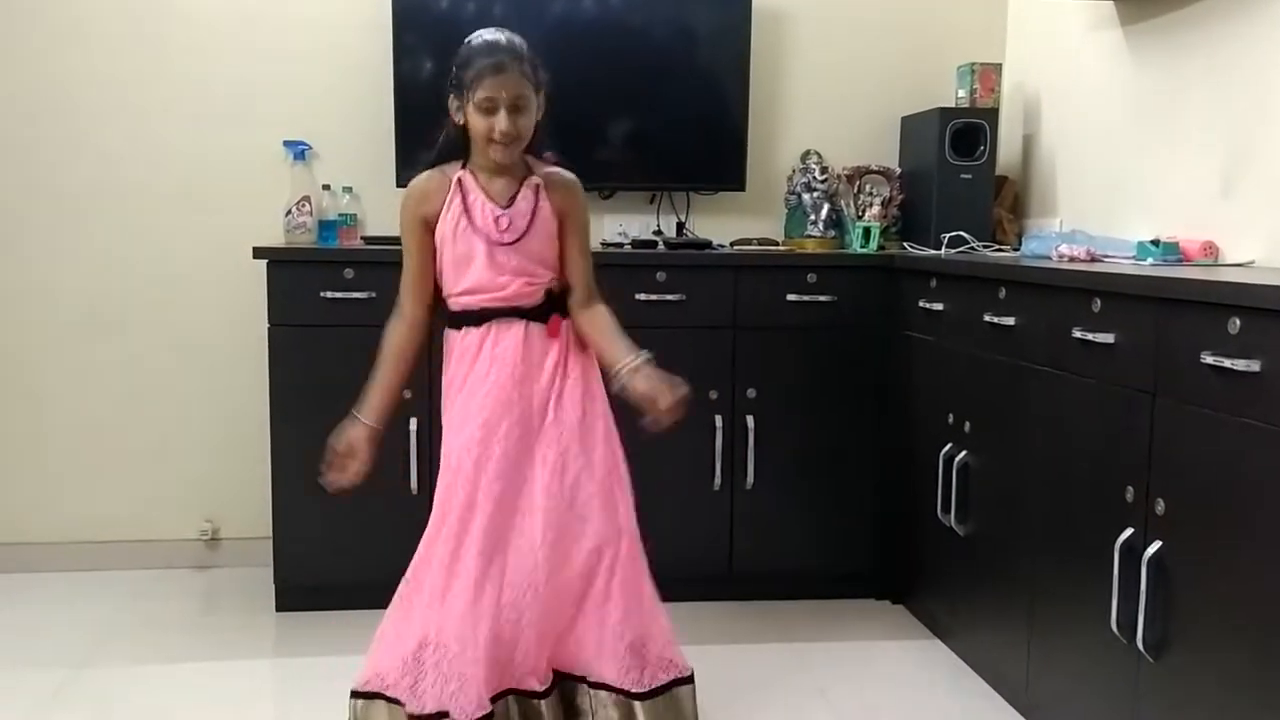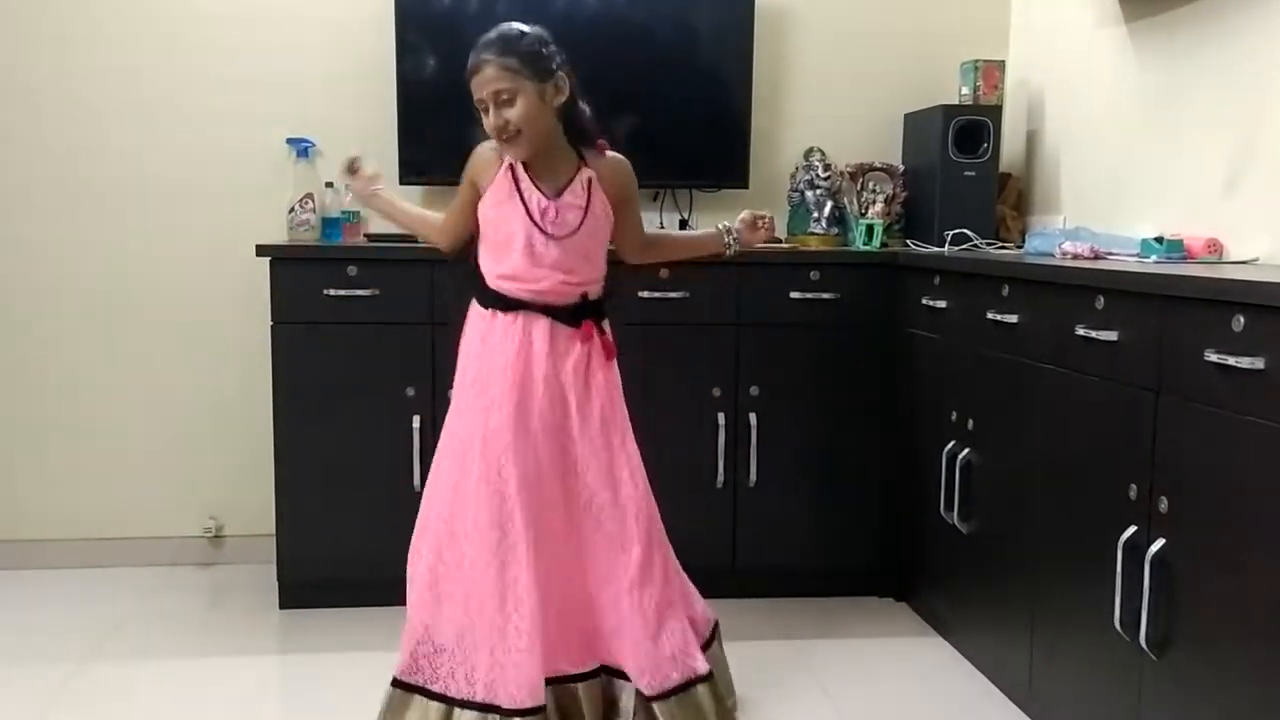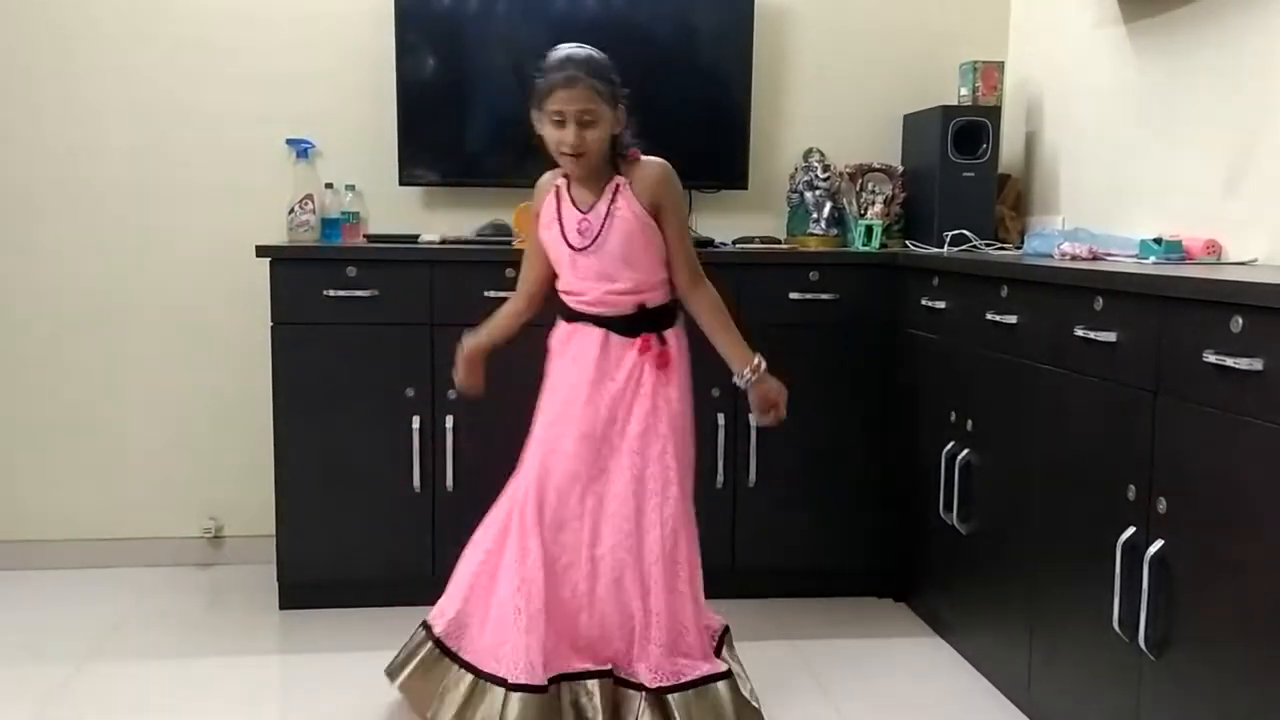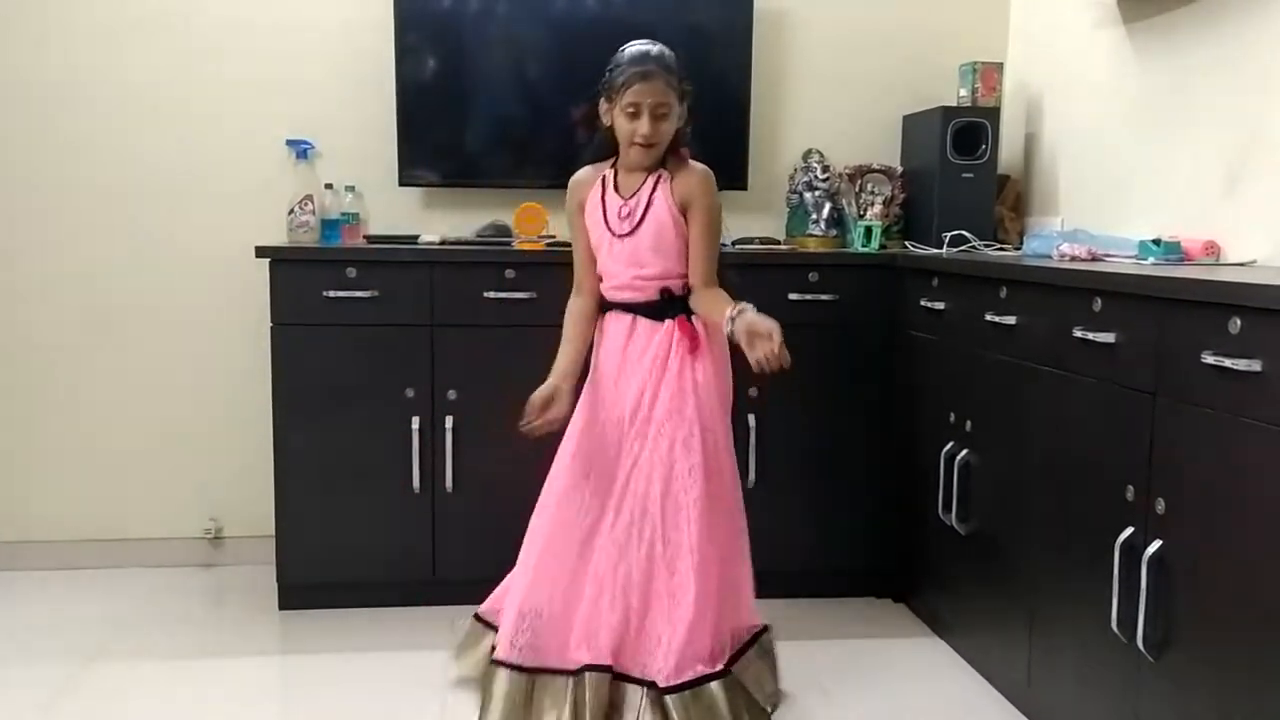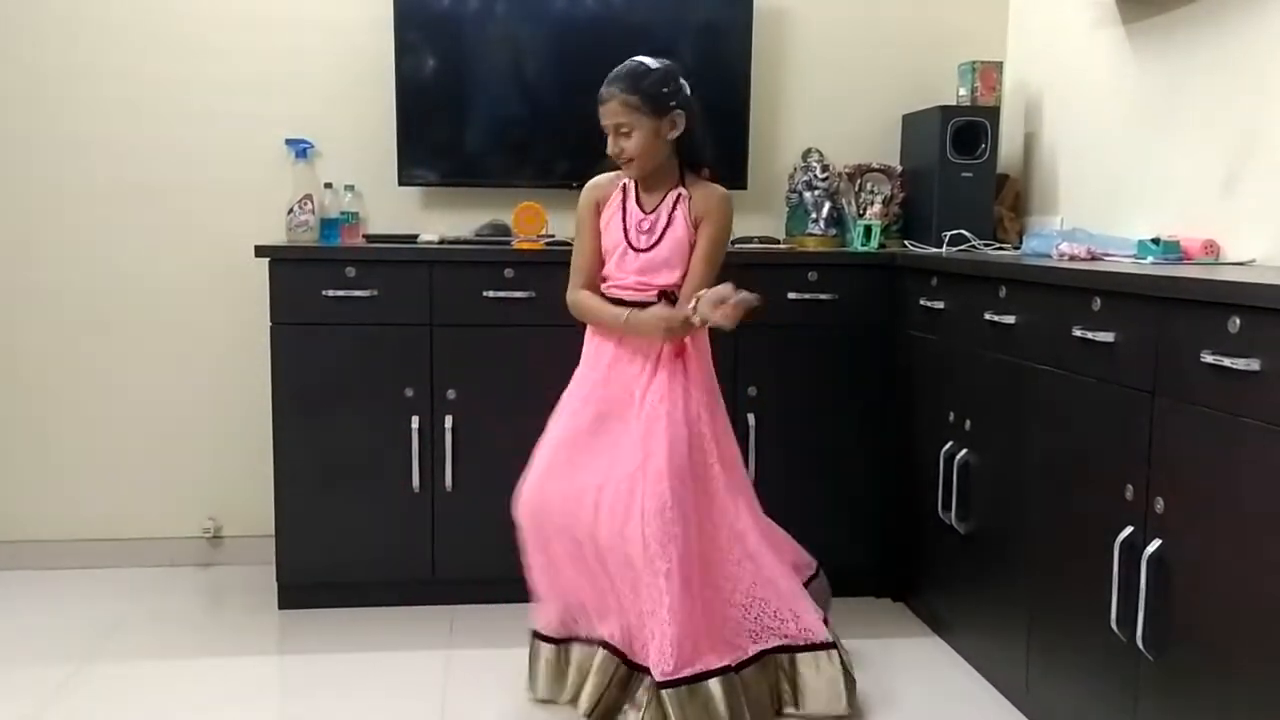
dt=0.3s
person 1, frame 1
left shoulder: (561, 189)
right shoulder: (429, 193)
left elbow: (585, 301)
right elbow: (411, 315)
left wrist: (635, 371)
right wrist: (367, 420)
left hip: (560, 370)
right hip: (479, 374)
left knee: (583, 529)
right knee: (476, 539)
person 1, frame 2
left shoulder: (610, 172)
right shoulder: (487, 164)
left elbow: (636, 245)
right elbow: (450, 234)
left wrist: (726, 237)
right wrist: (376, 198)
left hip: (578, 361)
right hip: (499, 359)
left knee: (610, 515)
right knee: (486, 518)
person 1, frame 3
left shoulder: (653, 180)
right shoulder: (545, 194)
left elbow: (692, 285)
right elbow: (530, 295)
left wrist: (749, 365)
right wrist: (480, 345)
left hip: (650, 367)
right hip: (577, 364)
left knee: (647, 520)
right knee: (544, 508)
person 1, frame 4
left shoulder: (694, 182)
right shoulder: (585, 186)
left elbow: (704, 287)
right elbow: (585, 295)
left wrist: (746, 324)
right wrist: (560, 378)
left hip: (682, 356)
right hip: (616, 356)
left knee: (681, 511)
right knee: (579, 504)
right ankle: (573, 662)
person 1, frame 5
left shoulder: (709, 200)
right shoulder: (598, 193)
left elbow: (693, 297)
right elbow: (579, 290)
left wrist: (715, 306)
right wrist: (622, 323)
left hip: (673, 364)
right hip: (607, 356)
left knee: (681, 511)
right knee: (554, 500)
left ankle: (686, 659)
right ankle: (603, 655)
